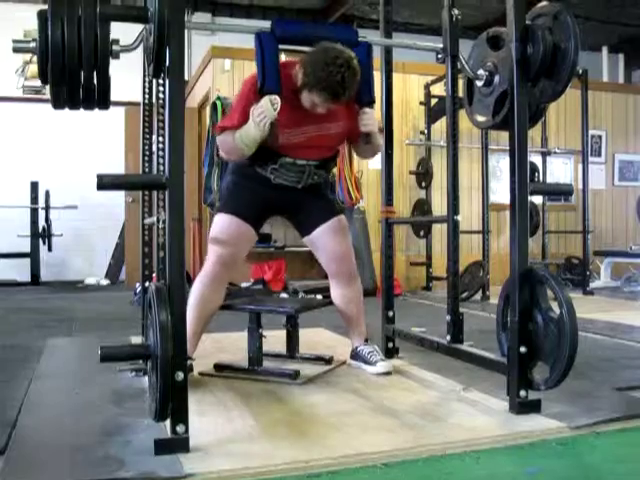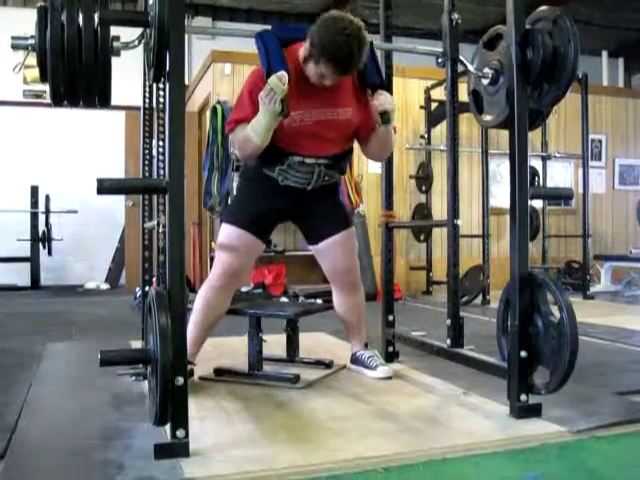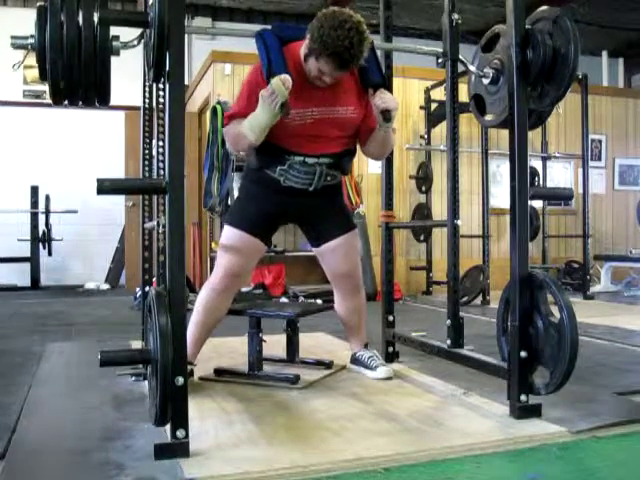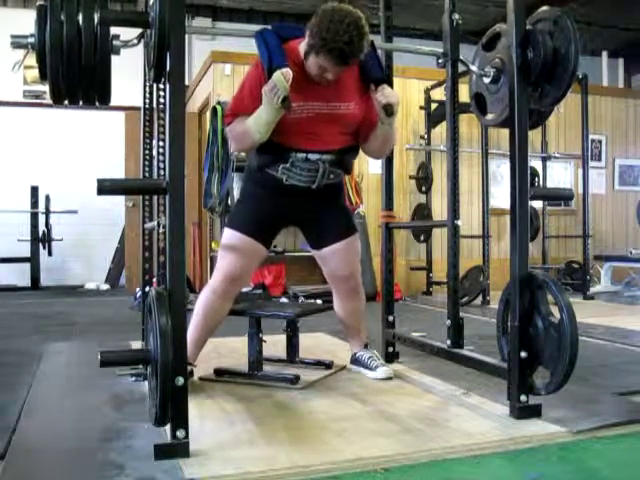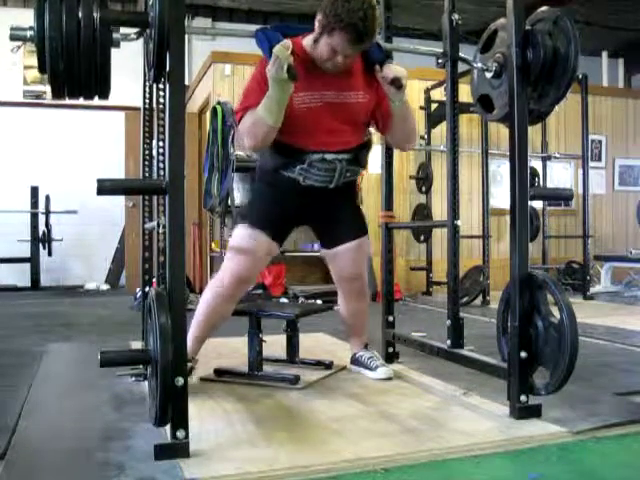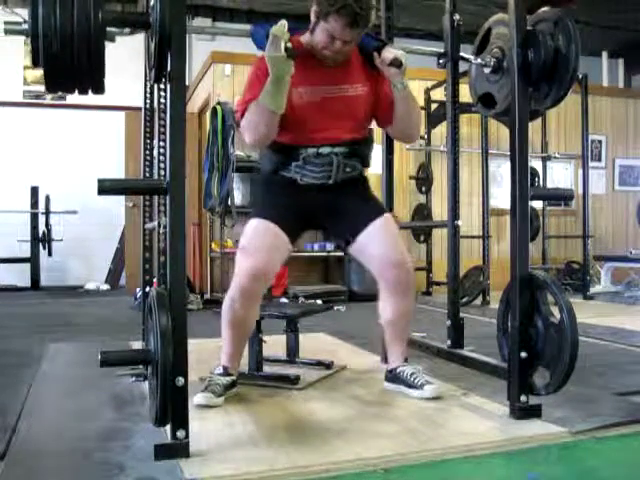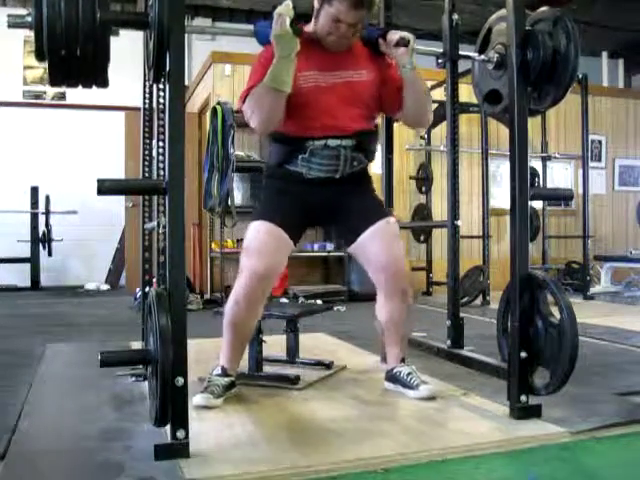
dt=0.7s
person 1, frame 1
left shoulder: (349, 95)
left elbow: (366, 151)
right elbow: (226, 150)
left wrist: (372, 135)
right wrist: (254, 129)
left hip: (310, 186)
right hip: (254, 180)
left knee: (344, 265)
right knee: (218, 263)
left ankle: (360, 346)
right ankle: (182, 354)
person 1, frame 2
left shoulder: (356, 84)
right shoulder: (270, 73)
left elbow: (377, 152)
right elbow: (242, 147)
left wrist: (385, 122)
right wrist: (269, 114)
left hip: (321, 190)
right hip: (264, 184)
left knee: (347, 275)
right knee: (225, 273)
left ankle: (360, 351)
right ankle: (185, 358)
person 1, frame 3
left shoulder: (359, 82)
left elbow: (376, 151)
right elbow: (234, 142)
left wrist: (385, 121)
right wrist: (266, 113)
left hip: (324, 192)
right hip: (267, 186)
left knee: (349, 278)
right knee: (226, 276)
left ankle: (360, 351)
right ankle: (183, 361)
person 1, frame 4
left shoulder: (361, 79)
right shoulder: (272, 66)
left elbow: (376, 149)
right elbow: (237, 141)
left wrist: (386, 118)
right wrist: (270, 109)
left hip: (326, 193)
right hip: (268, 187)
left knee: (348, 280)
right knee: (226, 278)
left ankle: (360, 352)
right ankle: (183, 362)
person 1, frame 5
left shoulder: (371, 74)
right shoulder: (280, 62)
left elbow: (404, 141)
right elbow: (250, 140)
left wrist: (397, 97)
right wrist: (278, 89)
left hip: (338, 192)
right hip: (280, 186)
left knee: (354, 280)
right knee: (234, 277)
left ankle: (360, 352)
right ankle: (184, 356)
person 1, frame 6
left shoulder: (370, 67)
right shoulder: (275, 61)
left elbow: (408, 133)
right elbow: (253, 137)
left wrist: (398, 80)
right wrist: (279, 77)
left hip: (347, 187)
right hip: (285, 186)
left knee: (399, 268)
right knee: (248, 277)
left ankle: (397, 367)
right ankle: (226, 373)
person 1, frame 7
left shoulder: (374, 59)
right shoulder: (278, 52)
left elbow: (420, 118)
right elbow: (260, 121)
left wrist: (406, 63)
right wrist: (284, 55)
left hip: (352, 183)
right hip: (290, 183)
left knee: (395, 272)
right knee: (253, 278)
left ankle: (396, 367)
right ankle: (225, 373)
